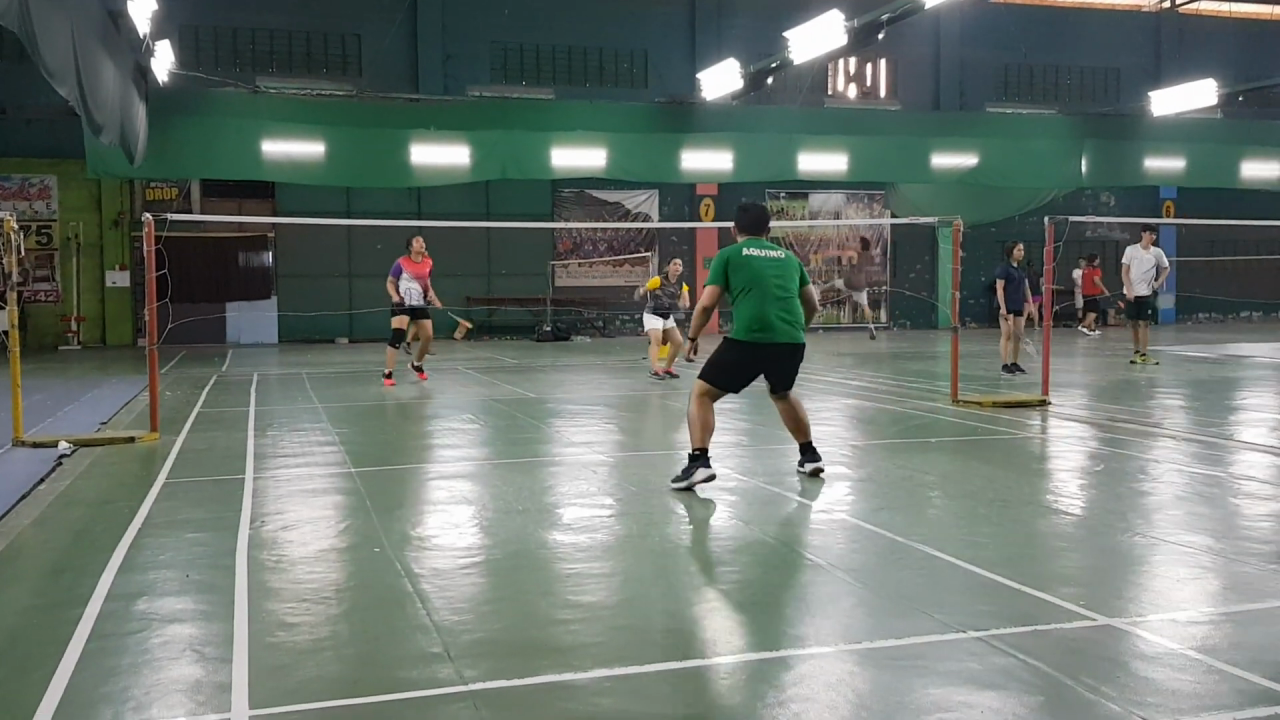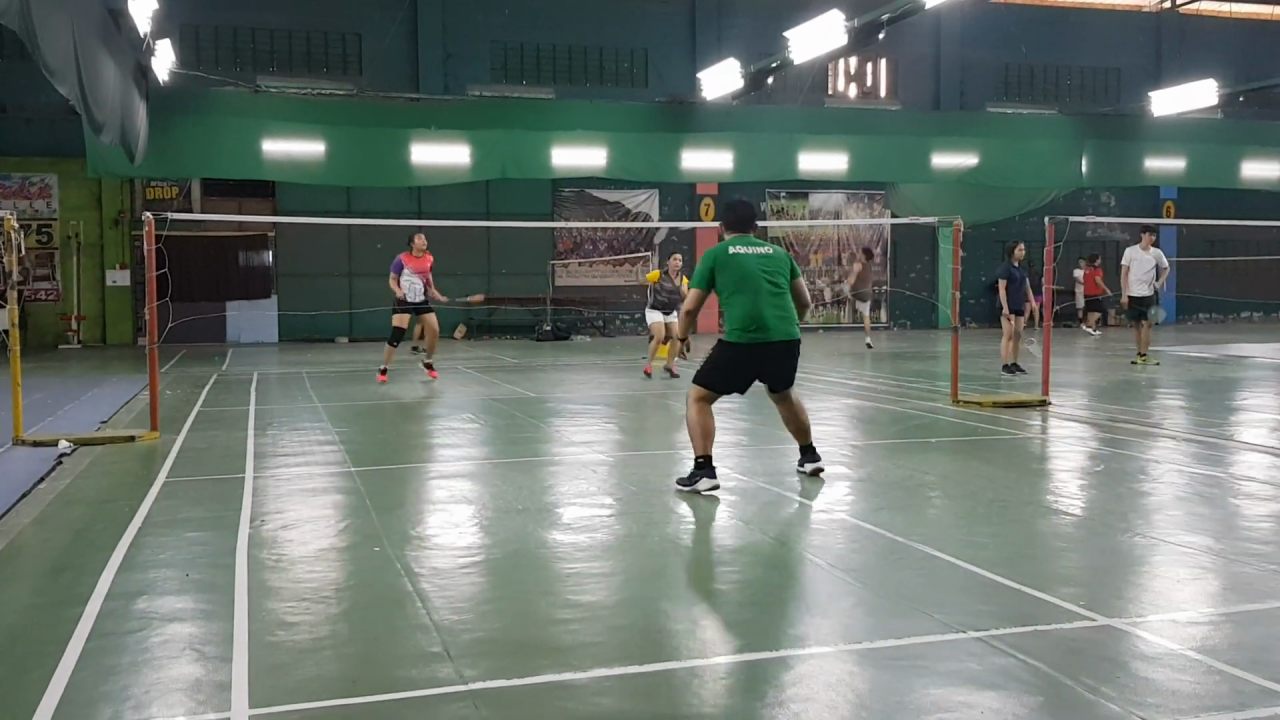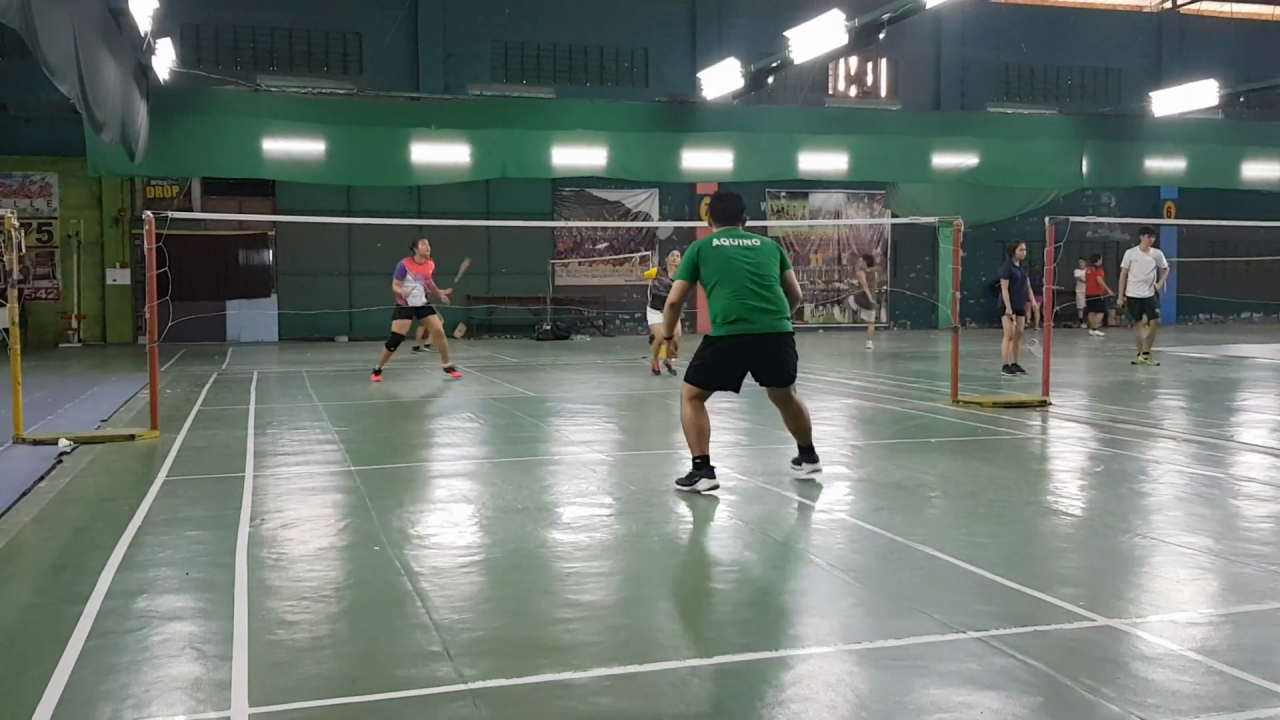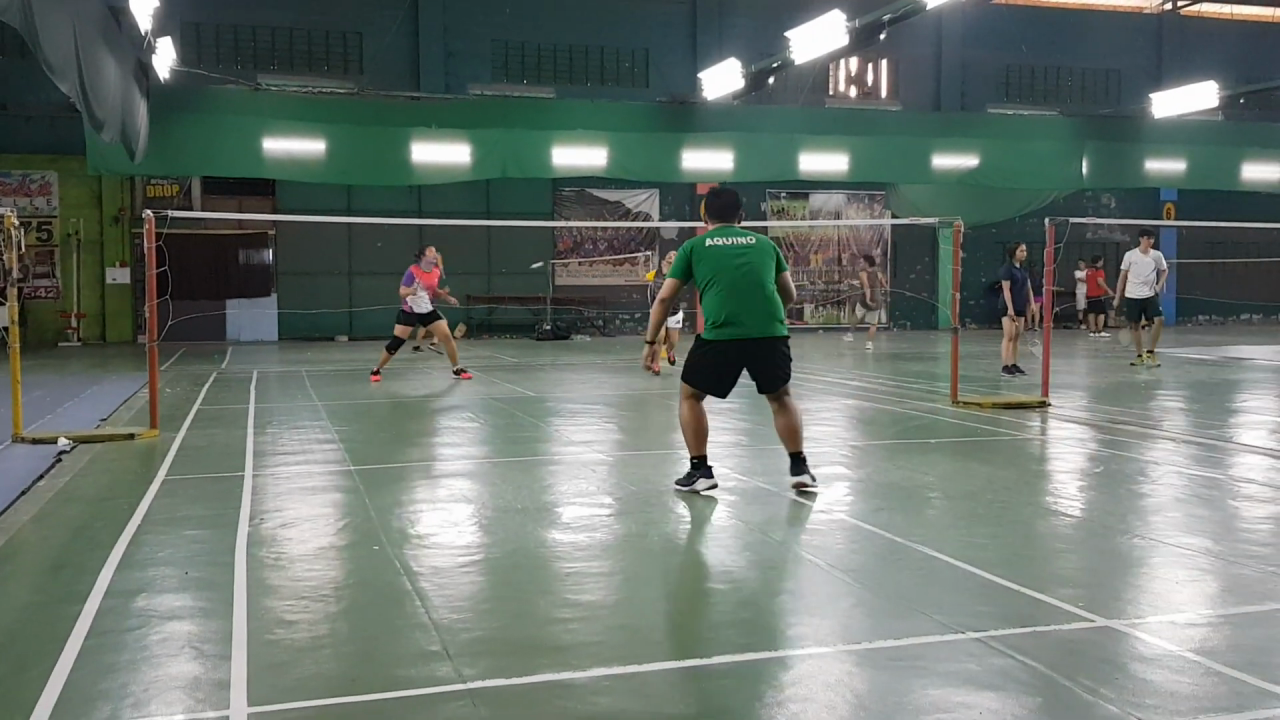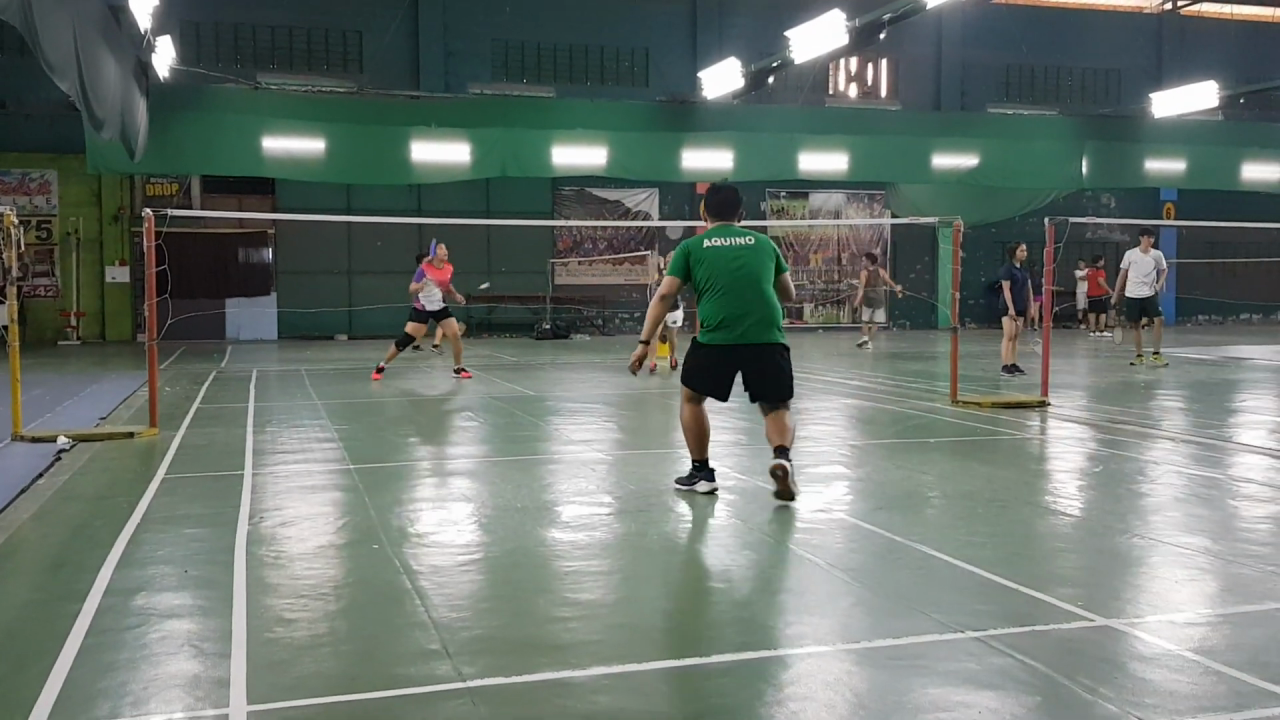
dt=0.1s
person 1, frame 1
left shoulder: (727, 255)
right shoulder: (789, 257)
left elbow: (706, 304)
right elbow: (813, 306)
left wrist: (692, 339)
left hip: (746, 340)
right hip: (792, 341)
left knee: (701, 395)
right knee: (782, 394)
left ankle: (699, 462)
right ankle: (809, 455)
person 1, frame 2
left shoulder: (714, 255)
right shoulder: (779, 254)
left elbow: (690, 307)
right elbow: (805, 302)
left wrist: (681, 337)
left hip: (741, 342)
right hip: (785, 340)
left knee: (698, 399)
right knee: (781, 394)
left ankle: (704, 470)
right ankle: (809, 456)
person 1, frame 3
left shoulder: (699, 248)
right shoulder: (769, 245)
left elbow: (674, 299)
right elbow: (795, 295)
left wrist: (667, 336)
left hip: (728, 335)
right hip: (777, 333)
left knee: (692, 397)
right knee: (784, 394)
left ankle: (702, 470)
right ankle: (808, 456)
person 1, frame 4
left shoulder: (693, 248)
right shoulder: (765, 244)
left elbow: (665, 298)
right elbow: (789, 295)
left wrist: (651, 342)
left hip: (720, 338)
right hip: (772, 335)
left knee: (689, 397)
right knee: (781, 399)
left ankle: (700, 473)
right ankle: (799, 466)
person 1, frame 5
left shoulder: (691, 246)
right shoulder: (764, 243)
left elbow: (664, 295)
right elbow: (788, 294)
left wrist: (644, 342)
left hip: (716, 341)
right hip: (769, 341)
left knee: (691, 399)
right knee: (777, 410)
left ankle: (702, 472)
right ankle: (781, 458)
